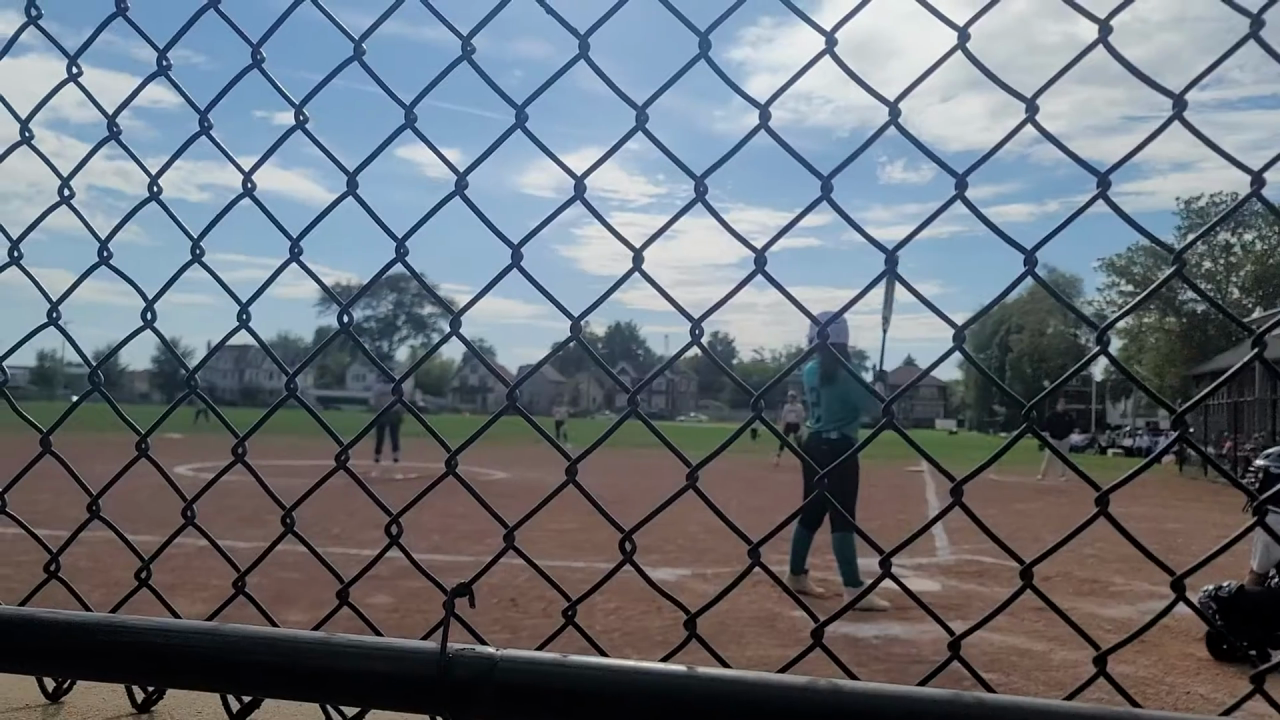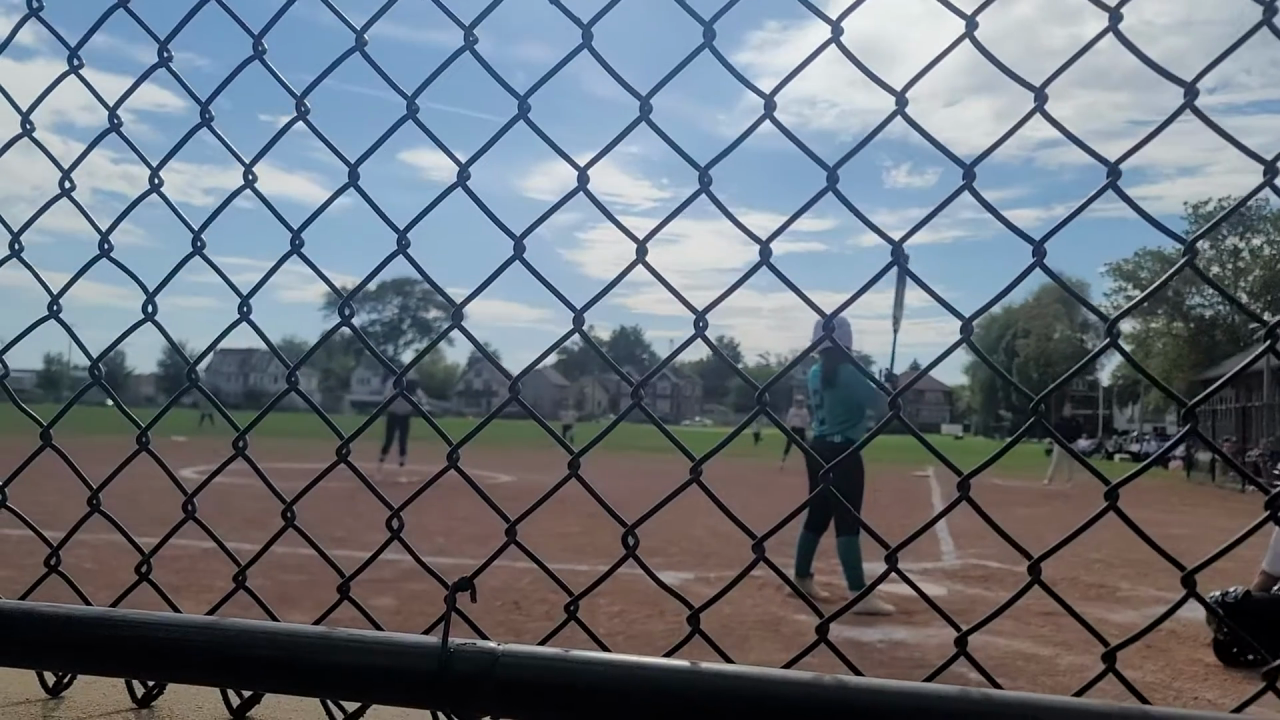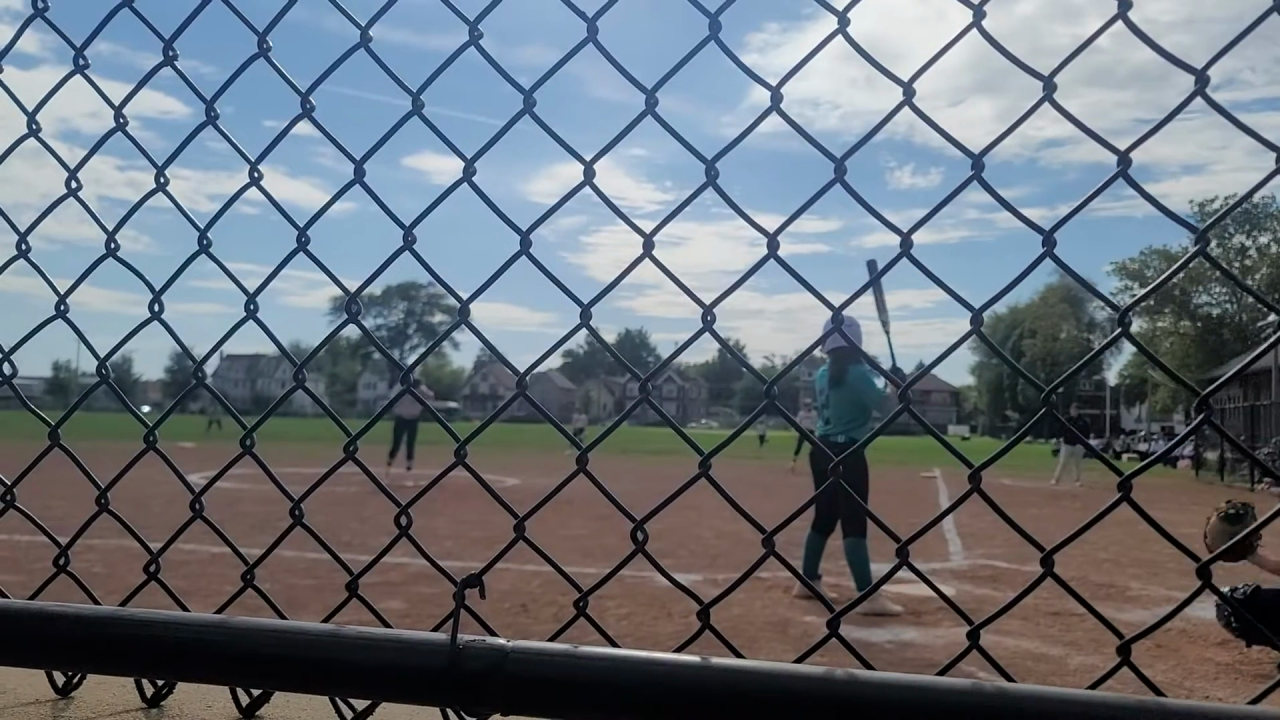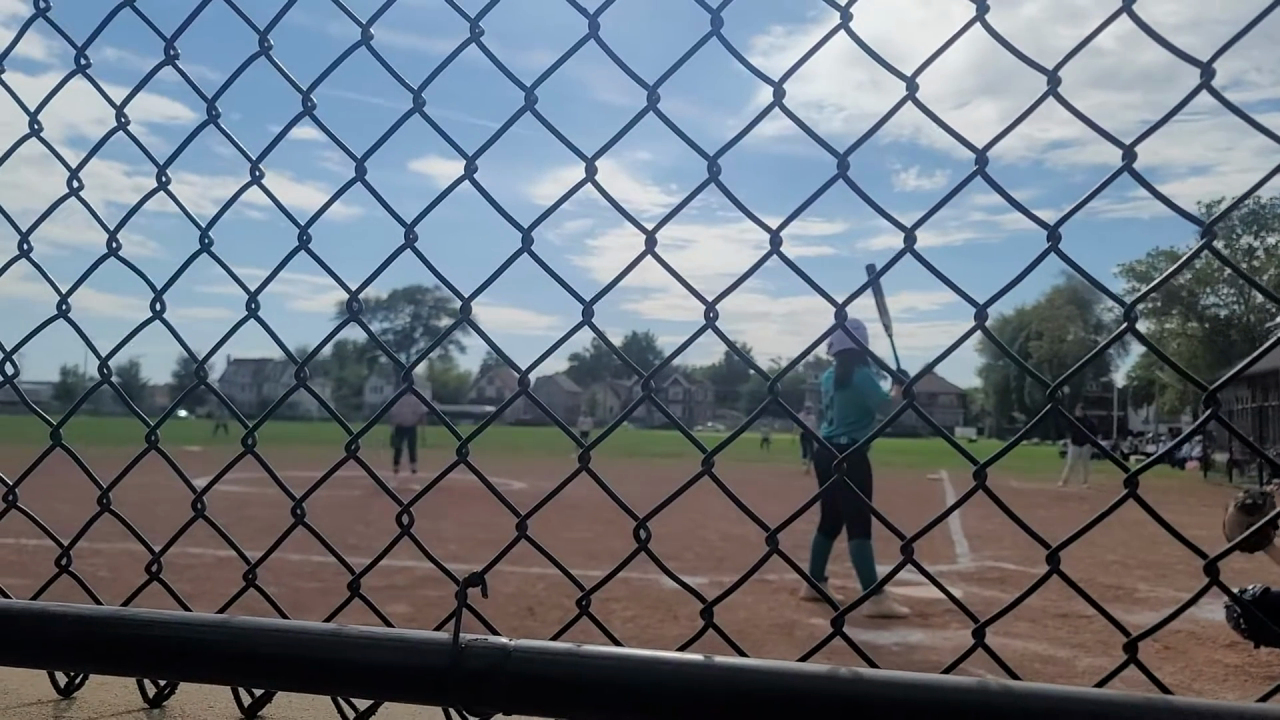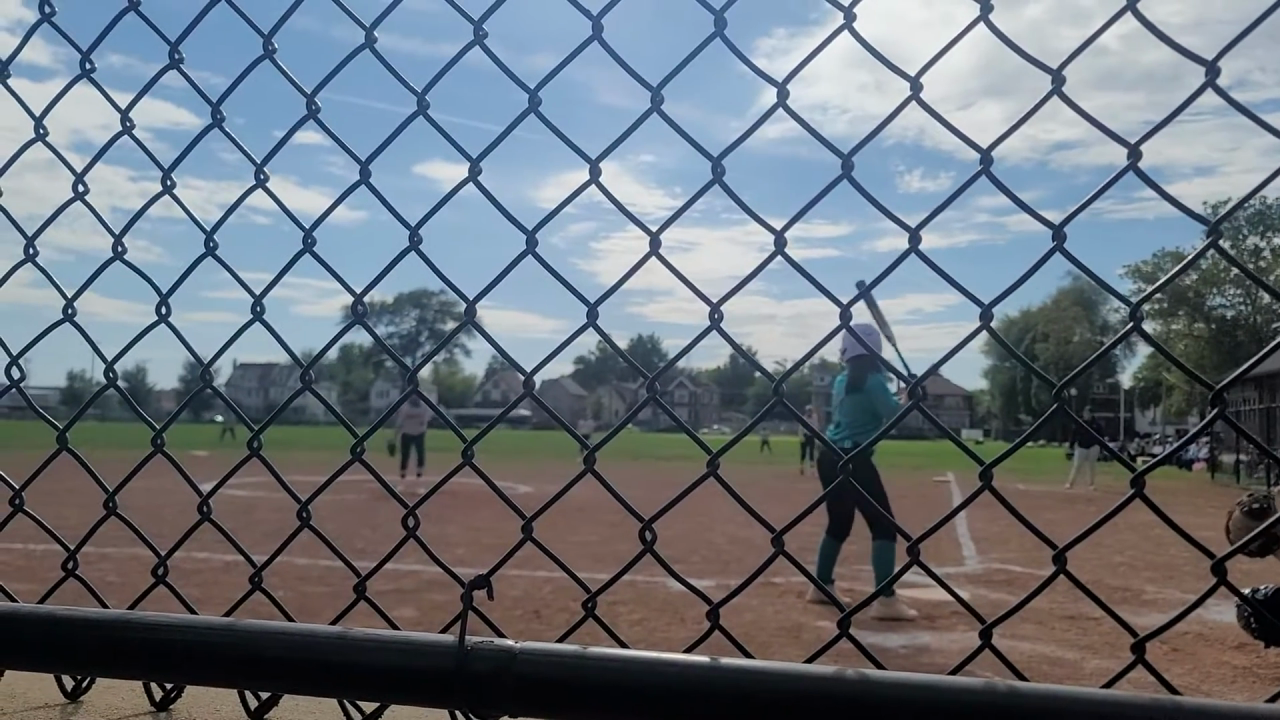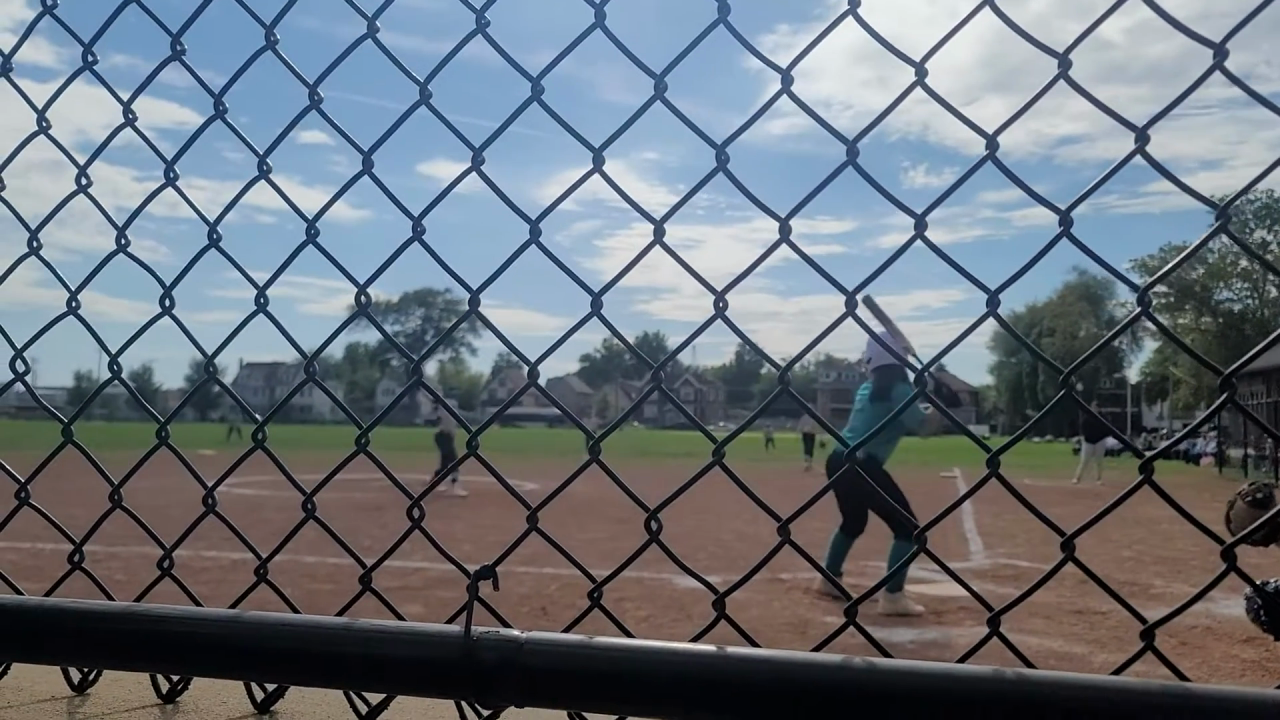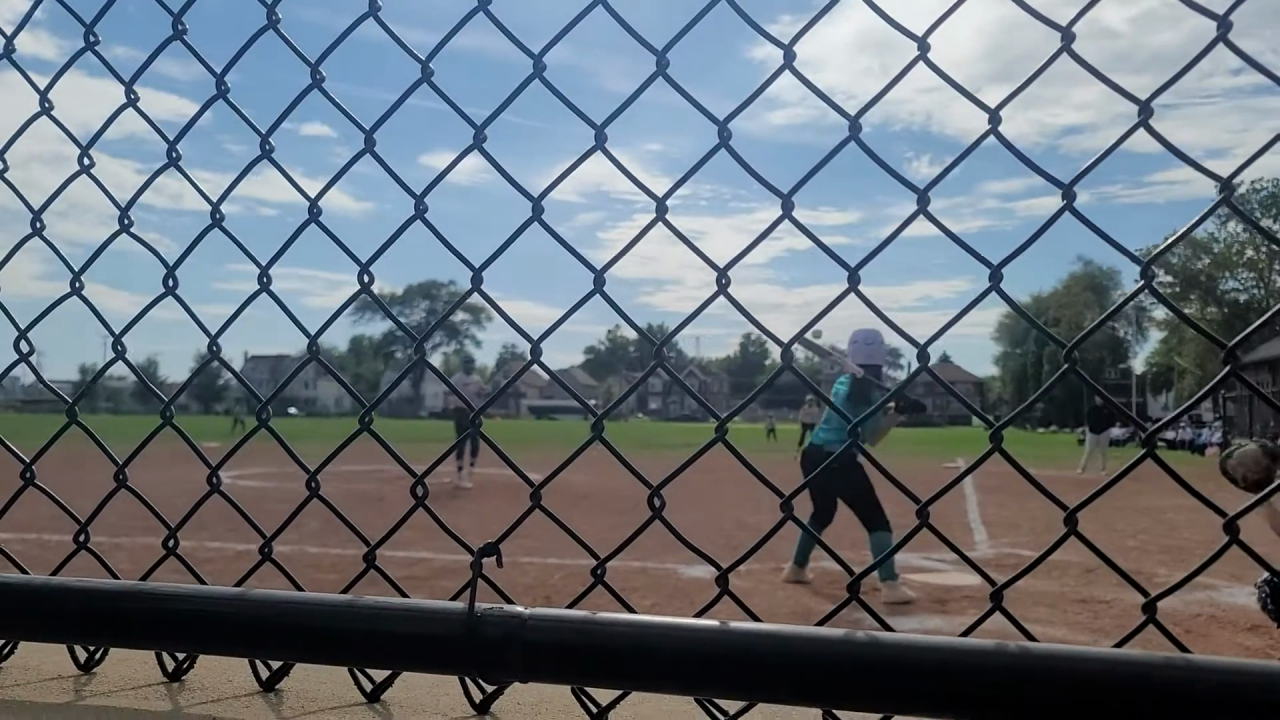
dt=0.5s
person 1, frame 1
left shoulder: (810, 370)
right shoulder: (843, 372)
right elbow: (871, 404)
left wrist: (867, 386)
left hip: (814, 446)
right hip: (838, 448)
left knee: (811, 512)
right knee: (842, 517)
left ankle: (796, 576)
right ankle: (854, 590)
person 1, frame 2
left shoulder: (815, 374)
right shoulder: (849, 372)
right elbow: (878, 404)
left wrist: (873, 387)
right wrist: (889, 386)
left hip: (819, 450)
right hip: (842, 453)
left knee: (817, 516)
right knee: (847, 521)
left ankle: (801, 580)
right ankle: (860, 595)
person 1, frame 3
left shoulder: (823, 373)
right shoulder: (857, 372)
right elbow: (882, 404)
left hip: (823, 451)
right hip: (846, 453)
left knee: (824, 518)
right knee: (854, 522)
left ankle: (808, 582)
right ankle: (868, 597)
person 1, frame 4
left shoulder: (829, 376)
right shoulder: (861, 374)
right elbow: (886, 407)
right wrist: (900, 387)
left hip: (826, 453)
right hip: (849, 455)
left knee: (831, 520)
right knee: (858, 524)
left ankle: (814, 584)
right ankle: (875, 598)
person 1, frame 5
left shoulder: (841, 380)
right shoulder: (872, 379)
right elbow: (895, 416)
left hip: (830, 457)
right hip: (853, 460)
left knee: (839, 524)
right knee: (883, 525)
left ankle: (822, 587)
right ankle: (885, 600)
person 1, frame 6
left shoulder: (866, 389)
right shoulder: (897, 390)
right elbow: (923, 427)
left wrist: (927, 407)
left hip: (839, 464)
right hip: (862, 468)
left knee: (853, 524)
right knee: (907, 527)
left ankle: (829, 580)
right ankle: (892, 596)
person 1, frame 7
left shoulder: (843, 382)
right shoulder: (869, 392)
right elbow: (872, 437)
left wrist: (890, 407)
right wrist: (896, 412)
left hip: (813, 456)
right hip: (840, 462)
left knee: (822, 515)
right knee: (876, 520)
left ankle: (797, 568)
right ankle: (890, 585)
